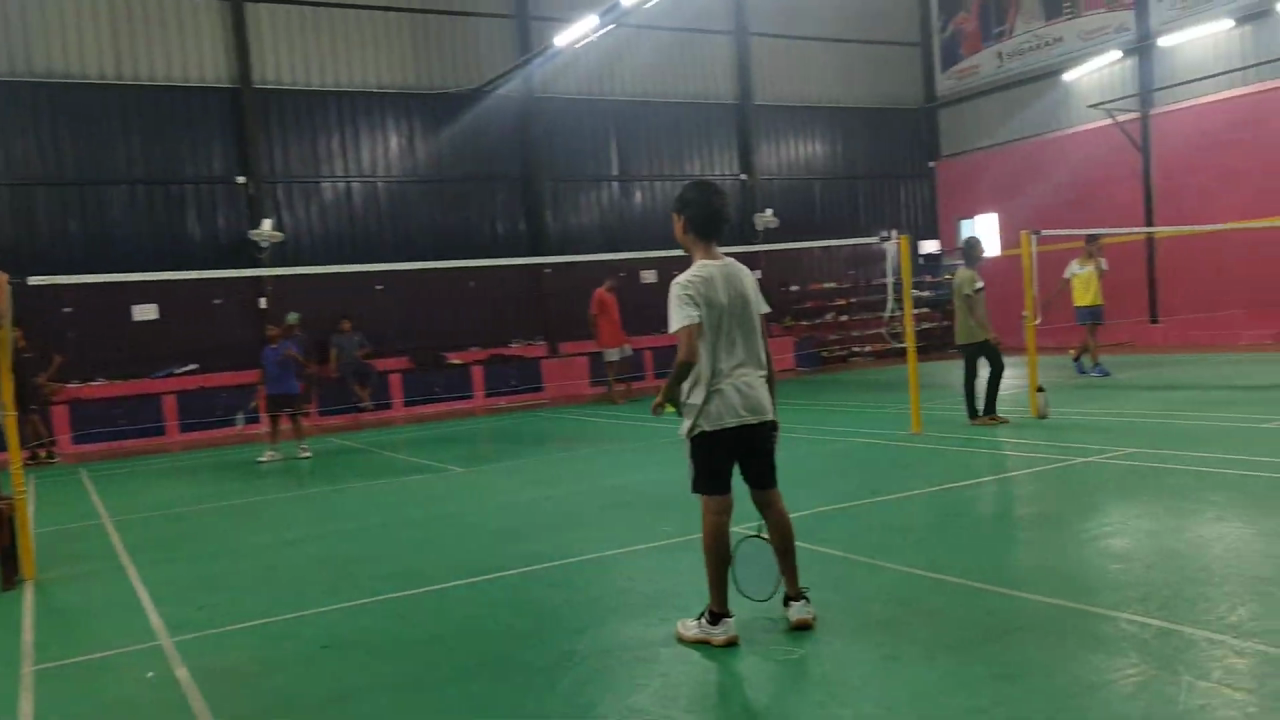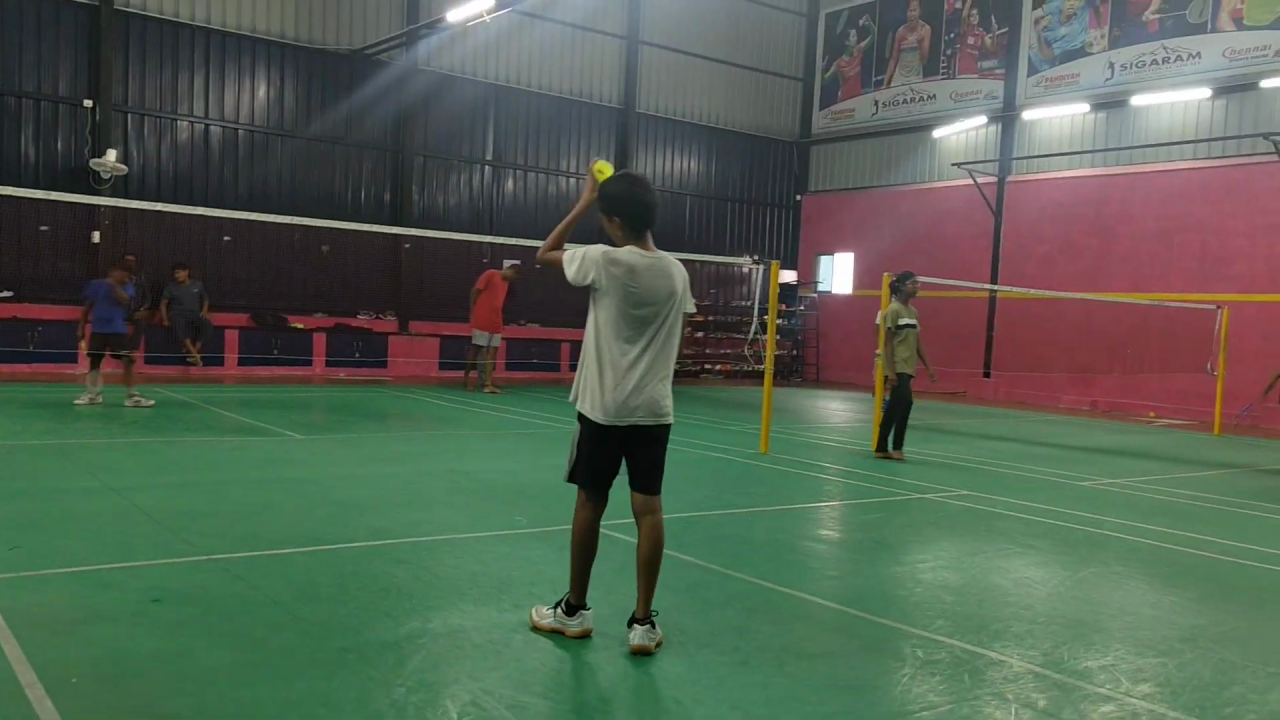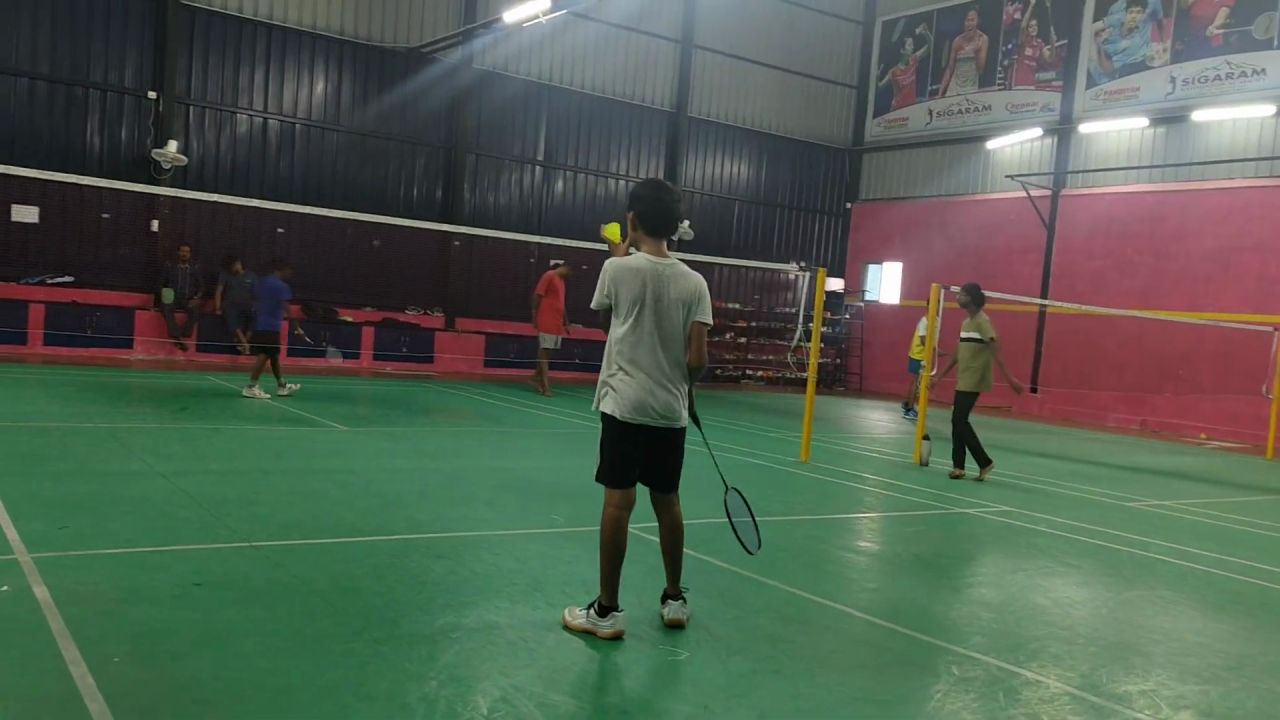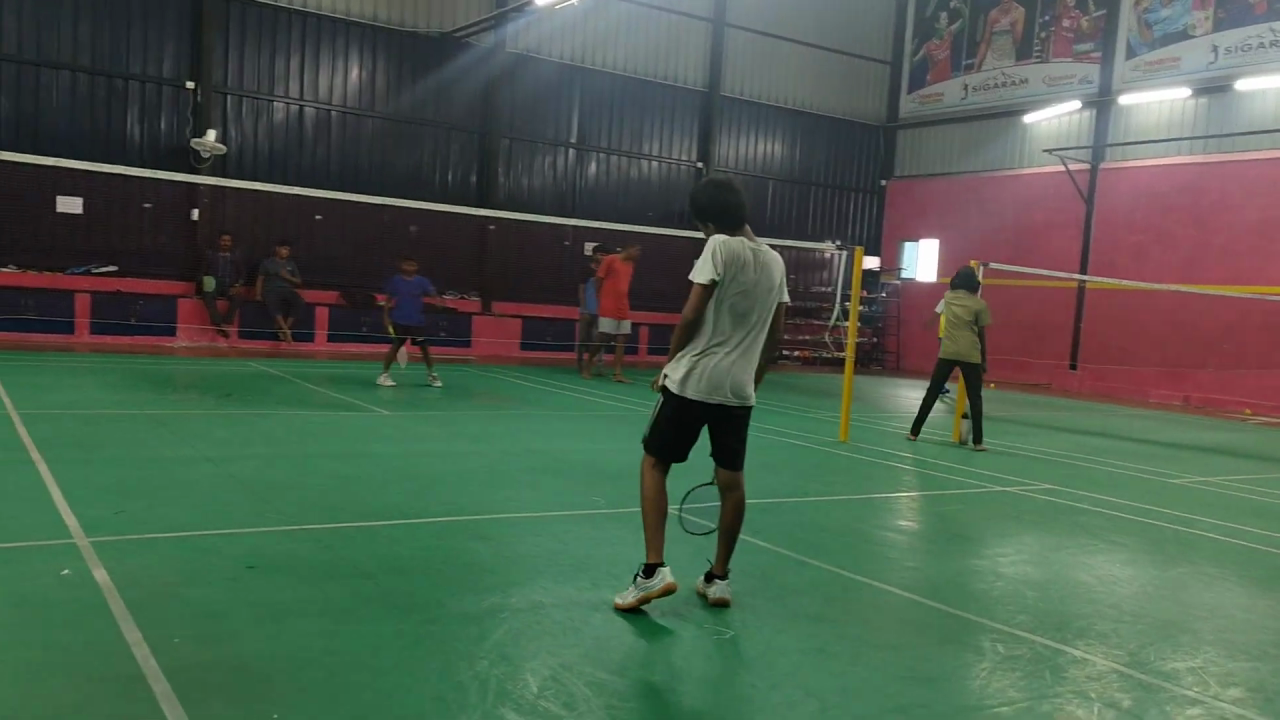
dt=1s
person 1, frame 1
left shoulder: (687, 284)
right shoulder: (745, 275)
left elbow: (687, 356)
right elbow: (763, 348)
left wrist: (667, 393)
right wrist: (772, 407)
left hip: (712, 412)
right hip: (755, 406)
left knee: (716, 509)
right knee: (770, 499)
left ankle: (719, 618)
right ankle: (797, 599)
person 1, frame 2
left shoulder: (604, 262)
right shoulder: (677, 272)
left elbow: (545, 254)
right elbow: (677, 343)
left wrist: (583, 200)
left hip: (603, 407)
right hip: (655, 409)
left knee: (590, 504)
right knee: (649, 510)
left ankle: (575, 609)
right ankle: (643, 622)
person 1, frame 3
left shoulder: (617, 269)
right shoulder: (693, 282)
right elbow: (698, 360)
left hip: (623, 404)
right hip: (670, 410)
left knee: (618, 503)
right knee: (667, 503)
left ankle: (607, 610)
right ankle: (674, 599)
person 1, frame 4
left shoulder: (718, 248)
right shoulder: (775, 262)
left elbow: (691, 315)
right elbow: (774, 335)
left wrist: (669, 362)
left hip: (693, 381)
right hip: (738, 390)
left knee: (654, 467)
right knee: (731, 482)
left ankle: (654, 570)
right ankle: (718, 579)
person 2, frame 1
left shoulder: (973, 273)
right shoulder: (965, 276)
right elbow: (973, 308)
left wrist: (987, 331)
right wrist: (988, 332)
left hip: (980, 333)
right hip: (969, 335)
left knee: (998, 367)
right knee: (970, 374)
left ankle: (989, 412)
right ankle: (974, 415)
person 2, frame 2
left shoulder: (912, 311)
right shoulder: (894, 310)
right elbow: (888, 342)
left wrist: (927, 366)
right wrist: (891, 371)
left hip: (907, 367)
right hip: (897, 367)
left knee: (894, 407)
right knee: (905, 402)
left ankle: (881, 448)
right ankle: (896, 447)
person 2, frame 3
left shoulder: (982, 321)
right shoulder: (966, 322)
left elbow: (996, 350)
left wrist: (1008, 377)
right wrist: (942, 375)
left hip: (974, 380)
right hip: (964, 380)
left knee: (959, 420)
right knee: (959, 421)
left ankle: (980, 462)
right ankle: (959, 465)
person 2, frame 4
left shoulder: (948, 297)
right shoulder: (979, 304)
right elbow: (981, 335)
right wrist: (984, 360)
left hip: (948, 353)
right hip: (971, 356)
left knee: (932, 392)
right knee: (975, 398)
left ankle: (915, 431)
right ankle: (977, 440)
